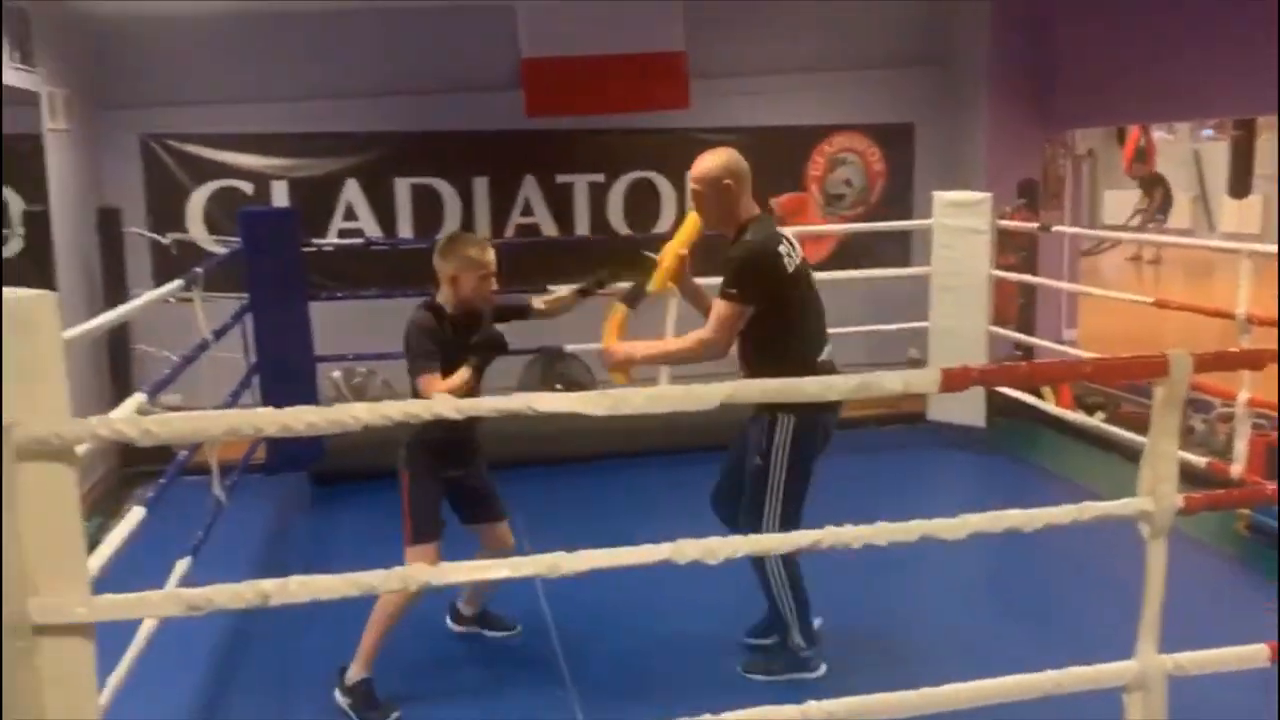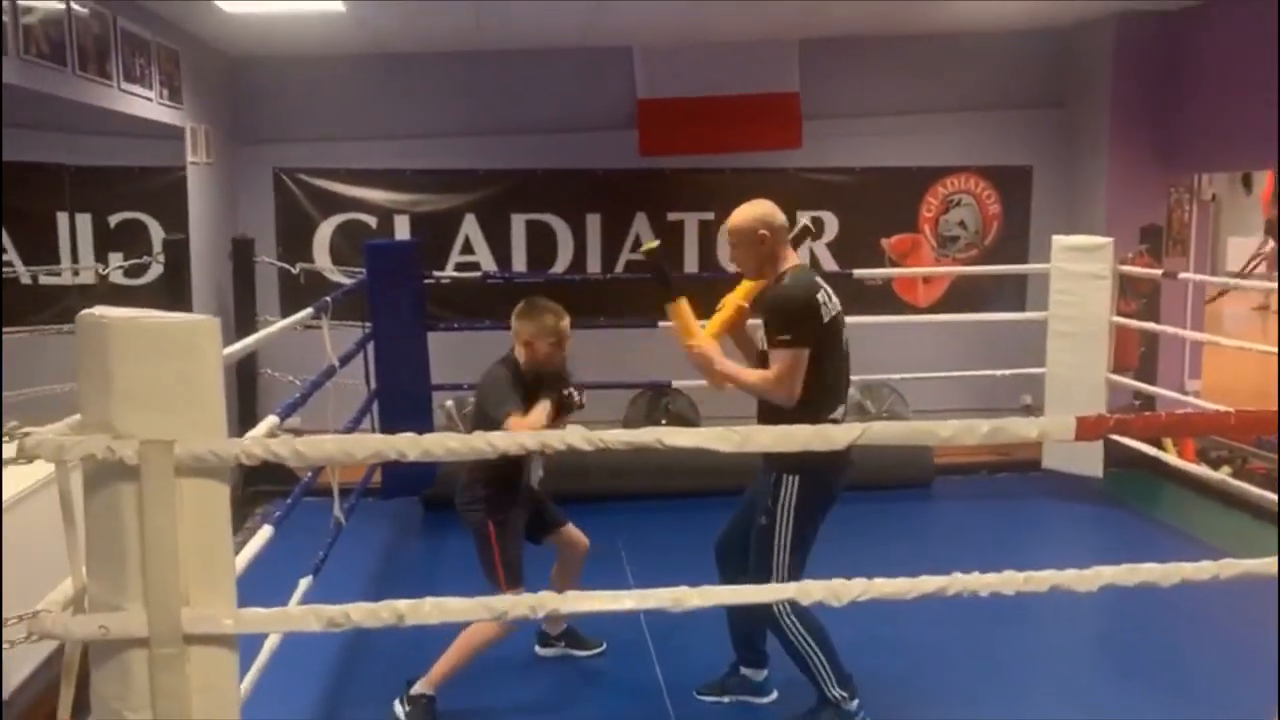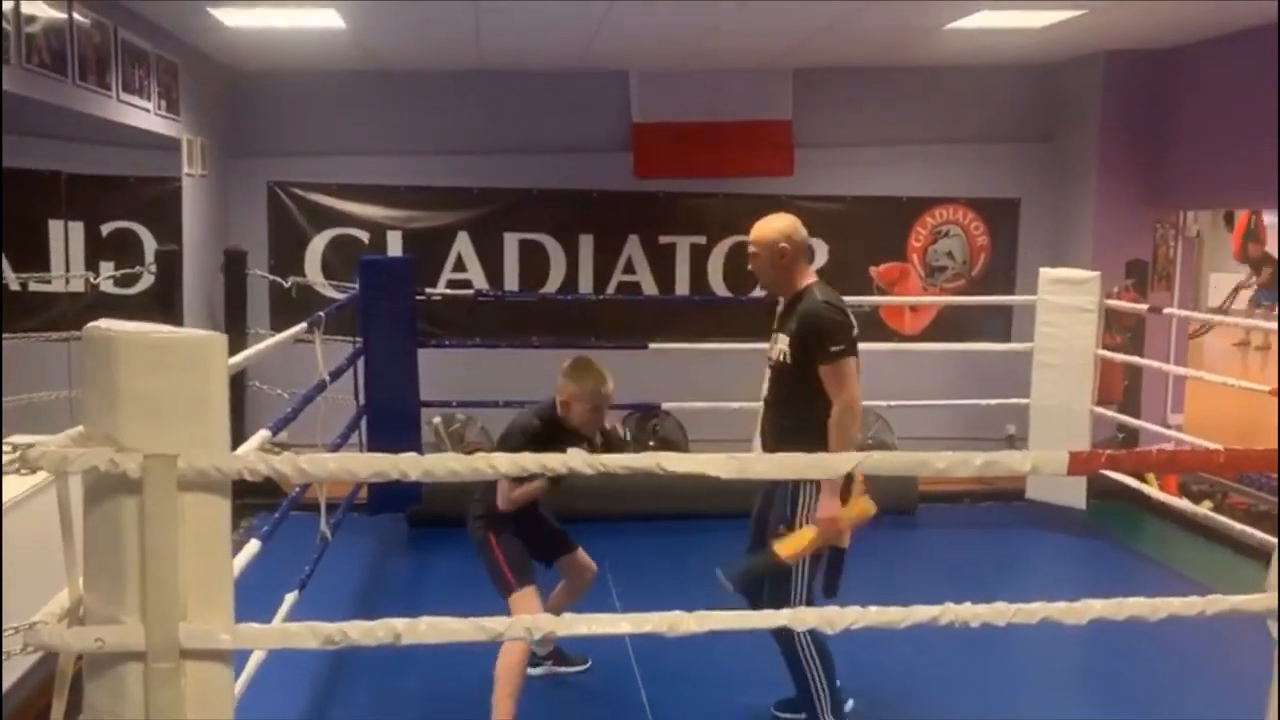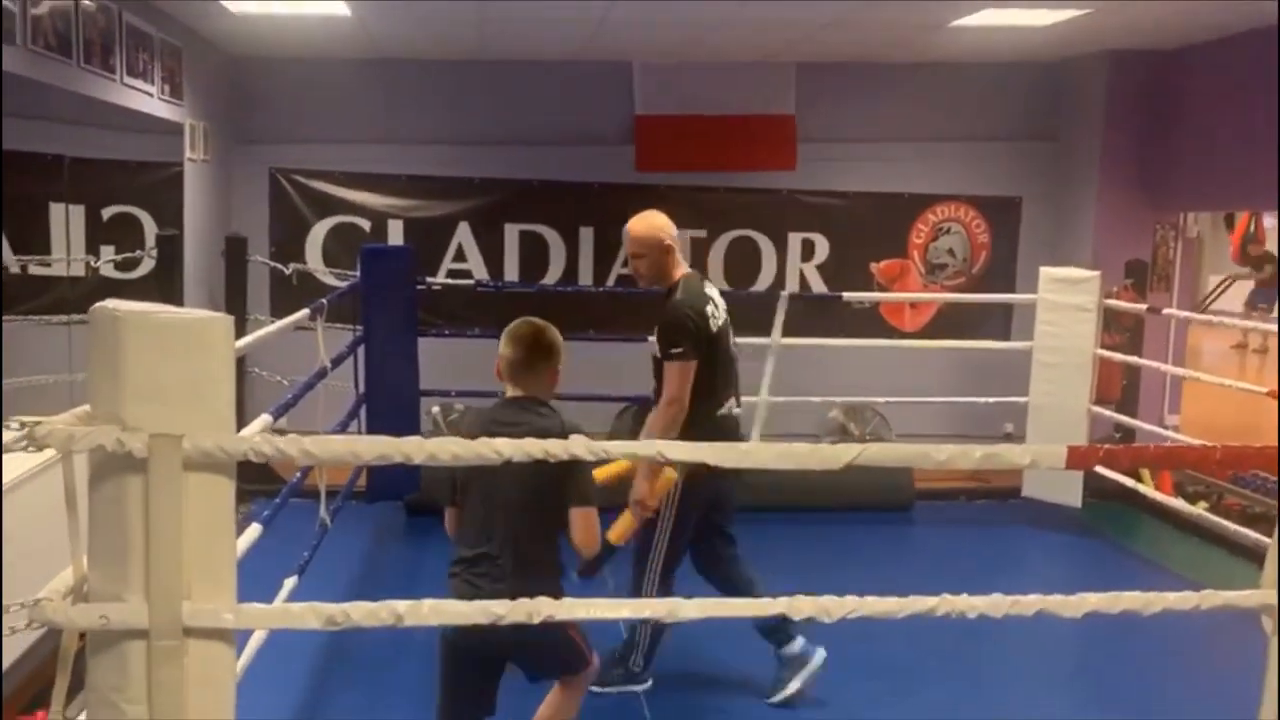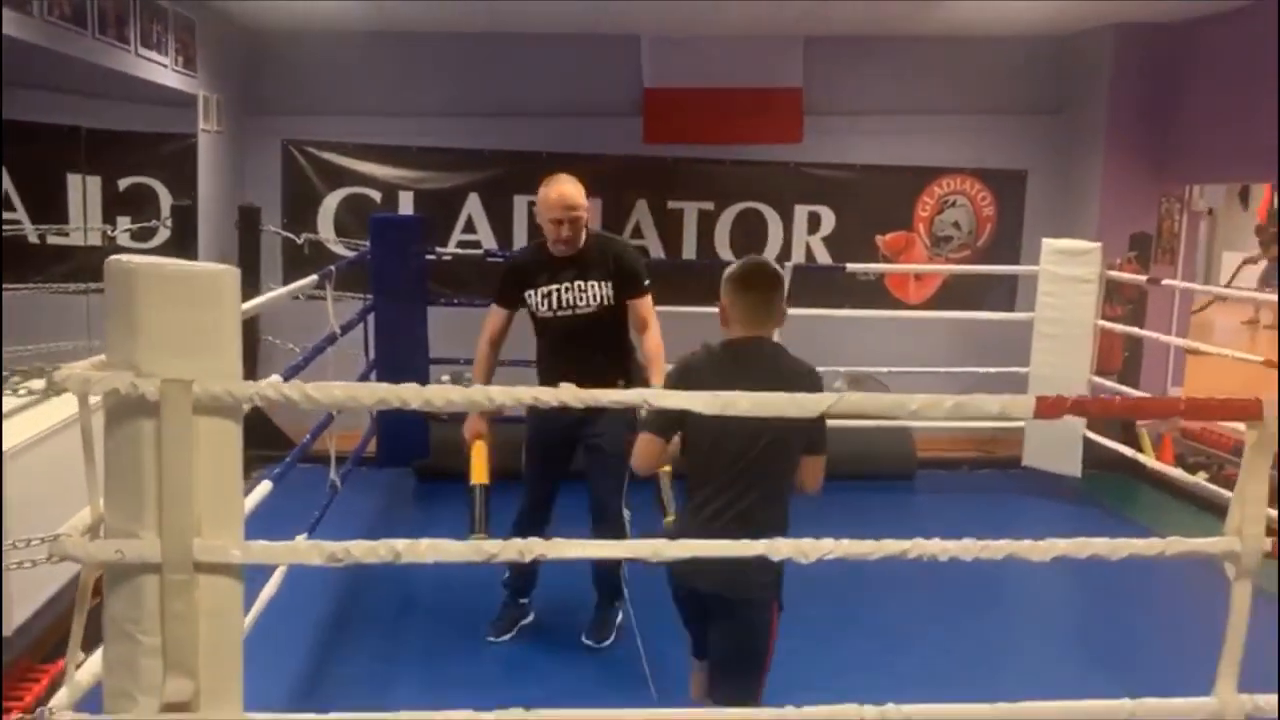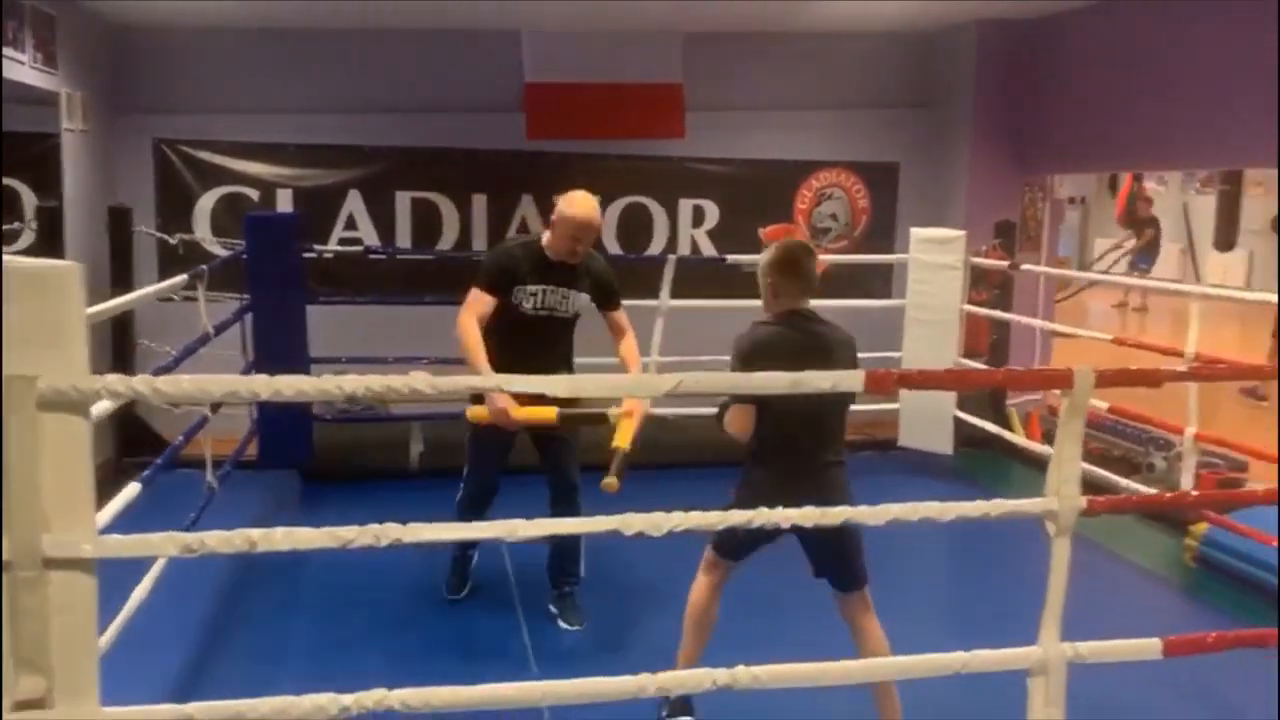
dt=0.7s
person 1, frame 1
left shoulder: (755, 249)
right shoulder: (756, 240)
left elbow: (713, 343)
right elbow: (732, 317)
left wrist: (635, 353)
right wrist: (686, 286)
left hip: (798, 406)
right hip: (788, 400)
left knee: (767, 528)
right knee: (732, 503)
left ankle: (800, 650)
right ankle: (787, 614)
person 1, frame 2
left shoulder: (790, 297)
right shoulder: (804, 289)
left elbow: (785, 390)
left wrist: (719, 365)
right wrist: (741, 343)
left hip: (805, 463)
right hip: (788, 458)
left knee: (773, 591)
right knee: (733, 555)
right ankle: (751, 673)
person 1, frame 3
left shoulder: (822, 315)
right shoulder: (791, 309)
left elbow: (847, 406)
left wrist: (830, 492)
left hip: (808, 482)
right hip: (784, 477)
left knee: (789, 606)
right knee: (763, 591)
person 1, frame 4
left shoulder: (681, 310)
right shoulder: (700, 292)
left elbow: (675, 402)
left wrist: (645, 472)
right wrist: (649, 454)
right hip: (715, 445)
left knee: (653, 559)
right knee: (716, 556)
left ankle: (634, 664)
right ankle: (792, 647)
person 1, frame 5
left shoulder: (618, 256)
right shoulder: (521, 267)
left elbow: (647, 328)
right elbow: (491, 338)
right wrist: (477, 409)
left hip: (609, 402)
right hip: (550, 402)
left knee: (606, 507)
right knee: (532, 508)
left ankle: (610, 603)
right ankle: (517, 601)
person 1, frame 6
left shoulder: (595, 271)
right shoulder: (509, 258)
left elbow: (623, 334)
right elbow: (468, 322)
right wrist: (493, 389)
right hip: (504, 390)
left knee: (567, 491)
right knee: (478, 486)
left ankle: (564, 590)
right ankle: (462, 556)
person 2, frame 1
left shoulder: (477, 311)
right shoulder: (423, 324)
left elbow: (540, 306)
right elbow: (436, 397)
left wrist: (583, 291)
right wrist: (478, 357)
left hip: (464, 450)
right hip: (426, 458)
left knee: (501, 545)
right knee: (418, 572)
left ankle: (466, 611)
right ankle: (353, 678)
person 2, frame 2
left shoulder: (536, 375)
right shoulder: (500, 380)
left elbow: (547, 425)
right elbow: (520, 435)
left wrist: (565, 404)
right wrist: (548, 396)
left hip: (513, 485)
right hip: (488, 499)
left knee: (576, 548)
right knee: (507, 615)
left ankle: (553, 630)
person 2, frame 3
left shoulder: (573, 420)
right shoulder: (527, 430)
right elbow: (505, 501)
left wrist: (596, 442)
right wrist: (554, 474)
left hip: (526, 511)
right hip: (496, 521)
left knee: (583, 572)
right knee: (528, 621)
left ankle: (542, 652)
person 2, frame 4
left shoulder: (470, 430)
right shoulder: (566, 440)
left elbow: (452, 525)
right elbow: (587, 543)
left hip: (468, 607)
right knee: (580, 672)
person 2, frame 5
left shoulder: (691, 371)
right shoulder: (803, 380)
left elbow: (644, 461)
right elbow: (810, 482)
left hip: (689, 553)
right hip: (751, 565)
left knee: (707, 663)
right knee: (734, 700)
person 2, frame 6
left shoulder: (757, 341)
right shoulder: (842, 342)
left elbow: (740, 429)
left wrist: (731, 409)
left hip: (767, 488)
right hip: (828, 492)
left knee: (711, 569)
right knee: (859, 609)
